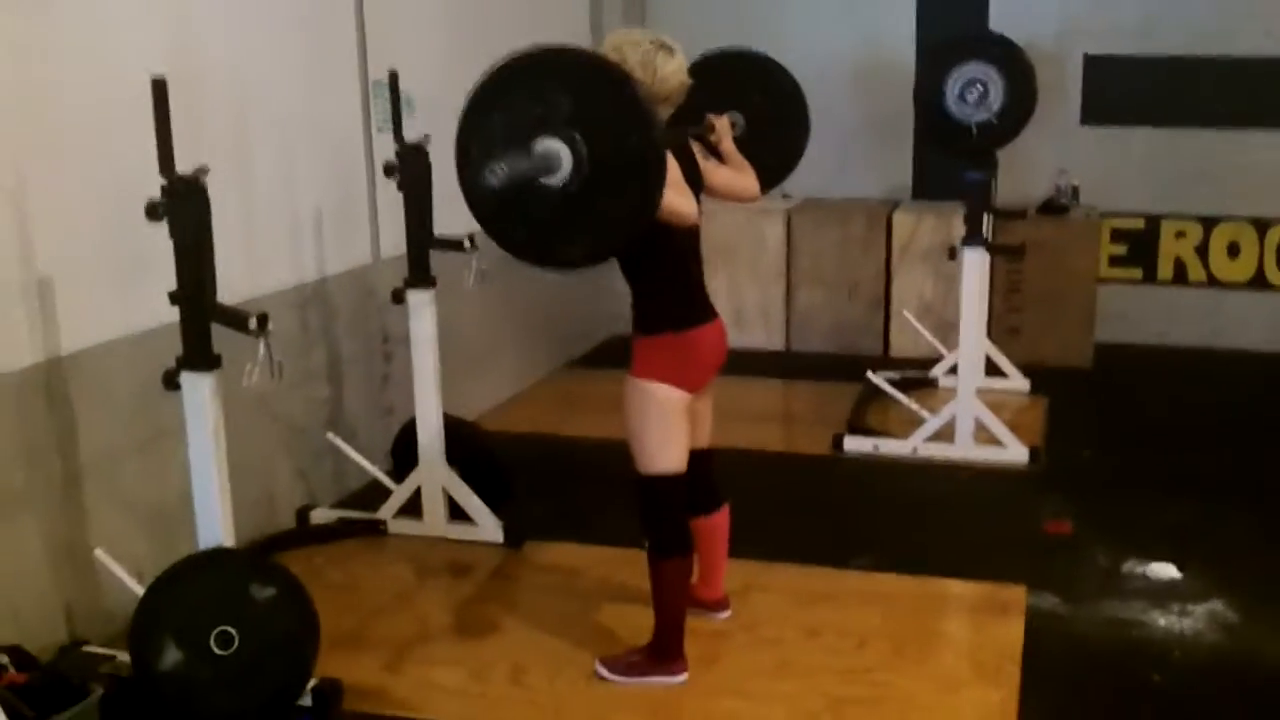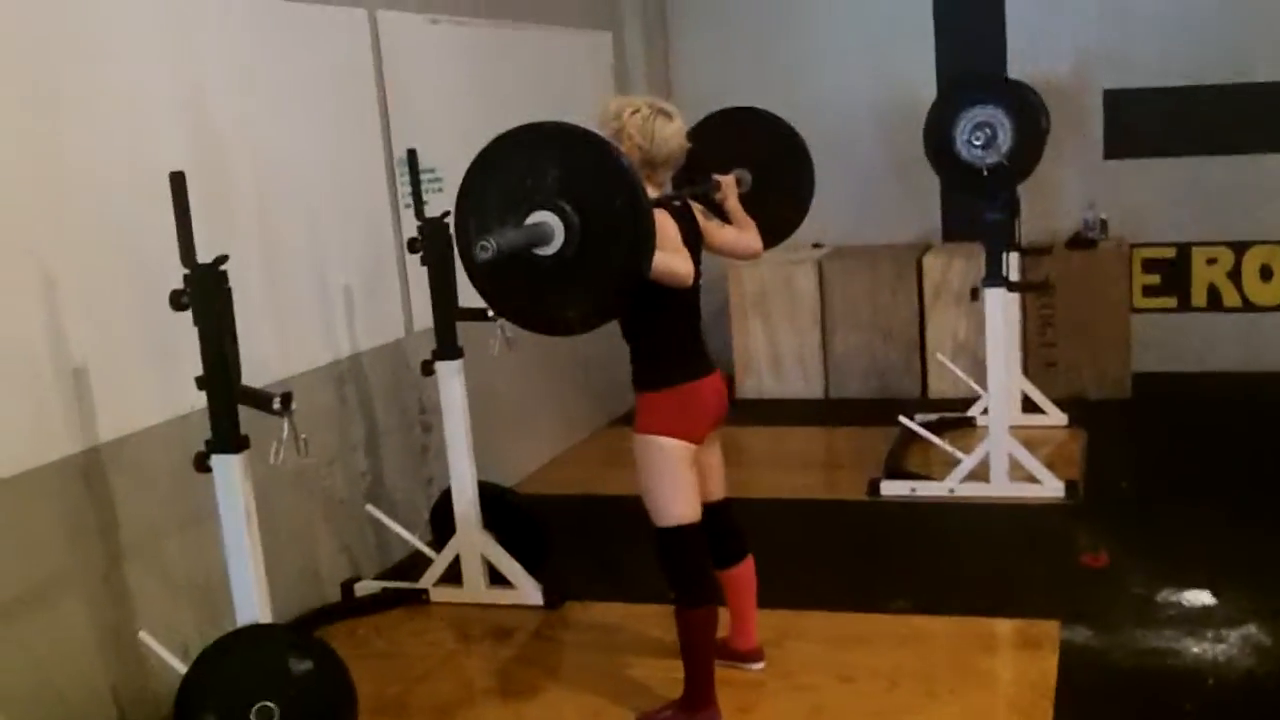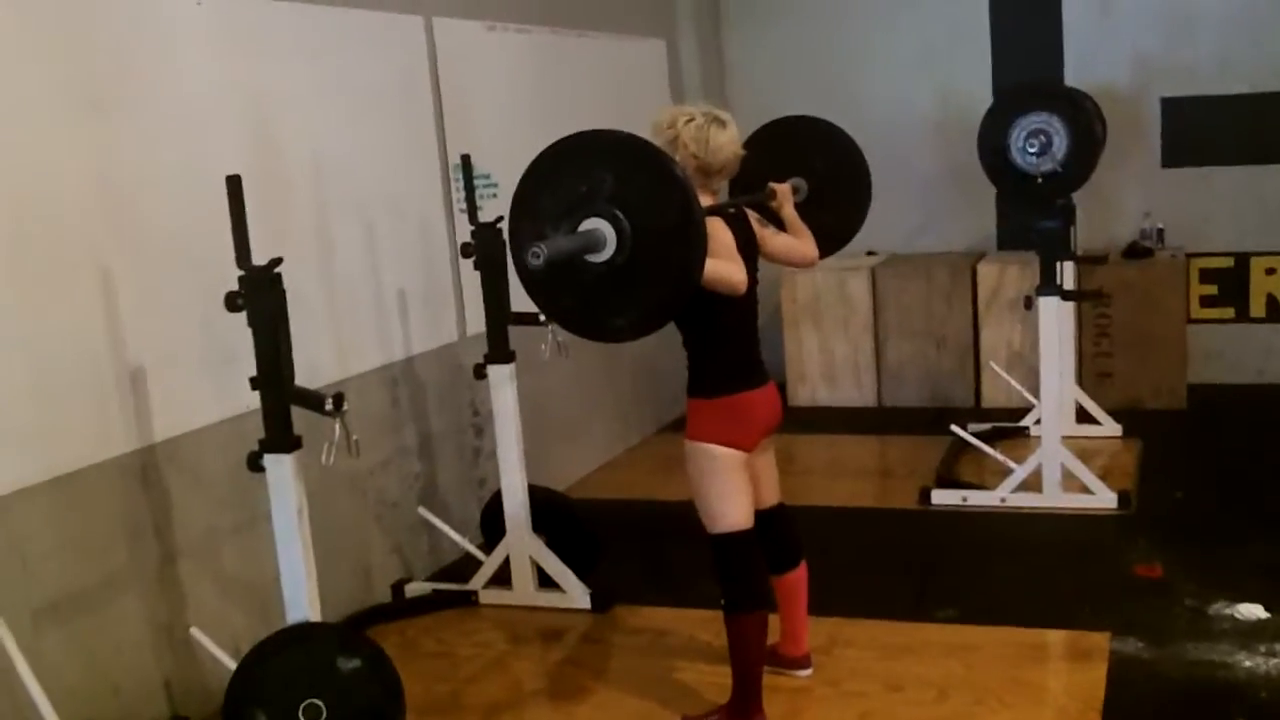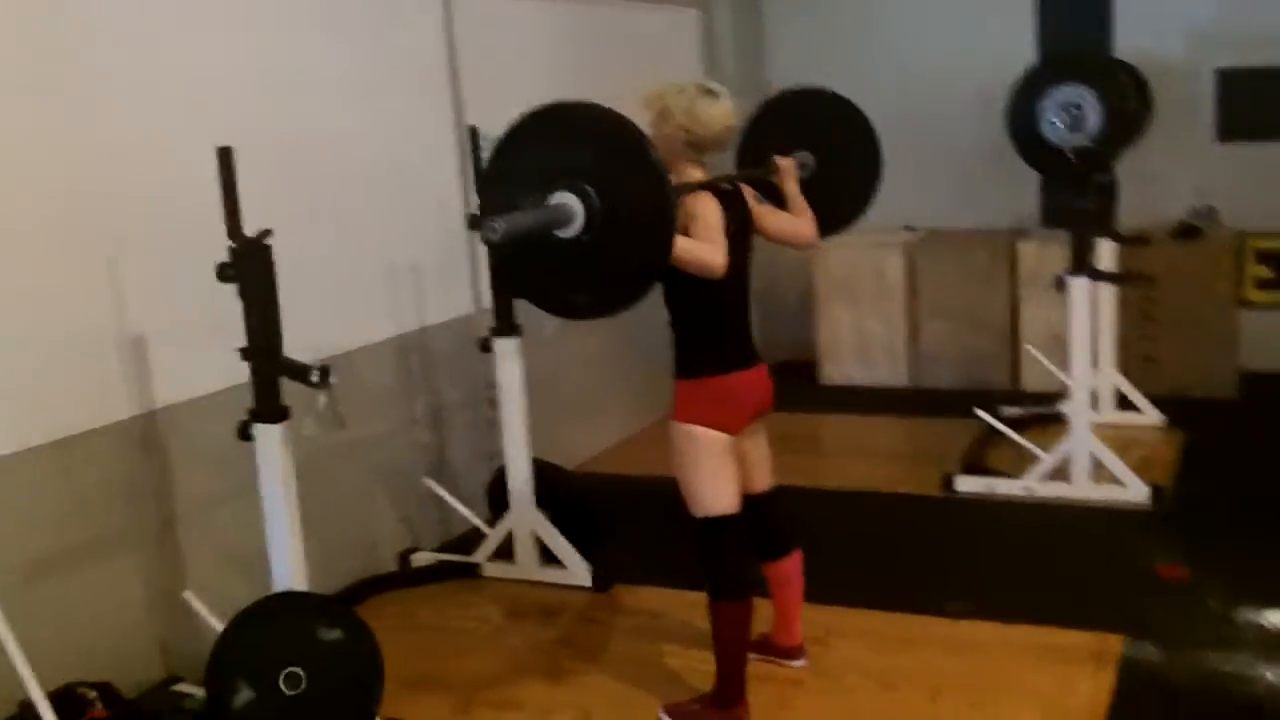
dt=0.7s
person 1, frame 1
right shoulder: (682, 148)
left elbow: (683, 209)
right elbow: (748, 188)
right wrist: (724, 140)
left hip: (668, 344)
right hip: (702, 330)
left knee: (661, 497)
right knee: (696, 475)
left ankle: (666, 653)
right ankle: (710, 590)
person 1, frame 2
right shoulder: (684, 209)
left elbow: (679, 270)
right elbow: (751, 244)
right wrist: (730, 198)
left hip: (669, 400)
right hip: (703, 386)
left knee: (681, 548)
right knee: (717, 522)
right ankle: (744, 641)
person 1, frame 3
left shoulder: (700, 226)
right shoulder: (740, 218)
left elbow: (733, 278)
right elbow: (806, 253)
right wrist: (786, 206)
left hip: (721, 408)
right hip: (758, 394)
left knee: (735, 555)
right knee: (773, 527)
right ankle: (793, 648)
person 1, frame 4
left shoulder: (695, 202)
right shoulder: (737, 194)
left elbow: (711, 261)
right elbow: (806, 232)
right wrist: (789, 181)
left hip: (709, 390)
right hip: (749, 377)
left knee: (721, 540)
right knee: (765, 513)
right ankle: (788, 637)
